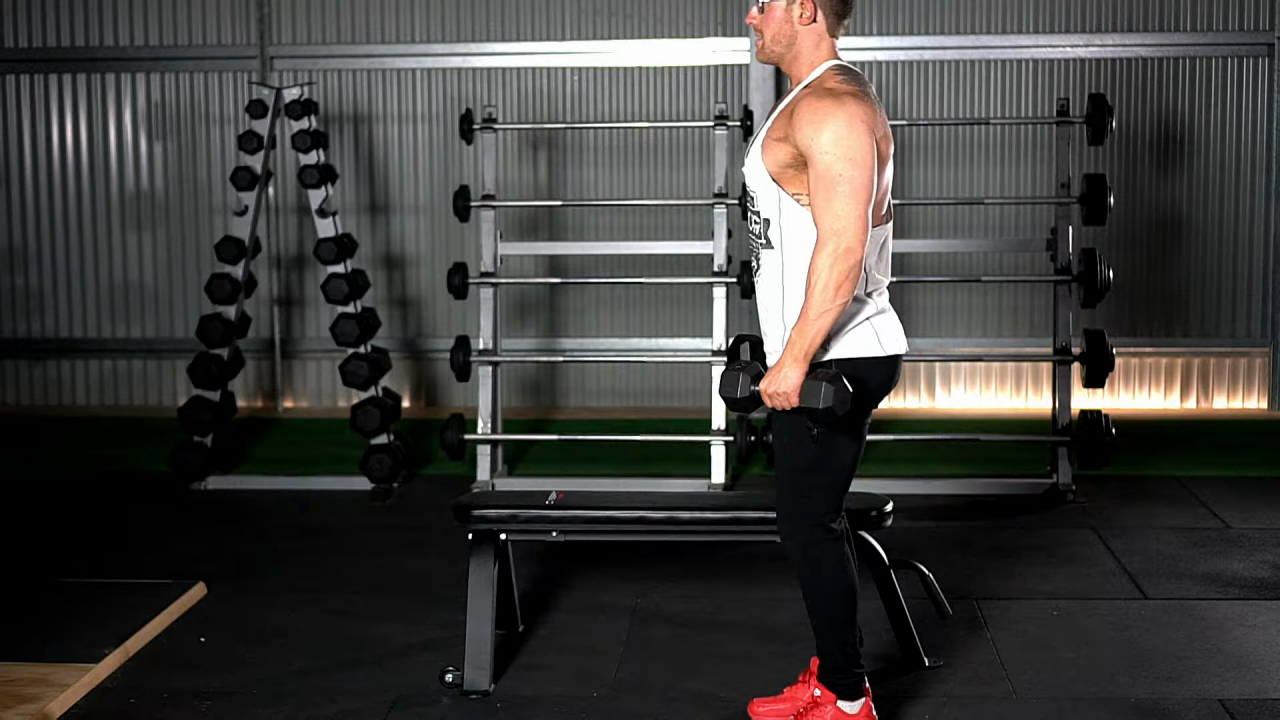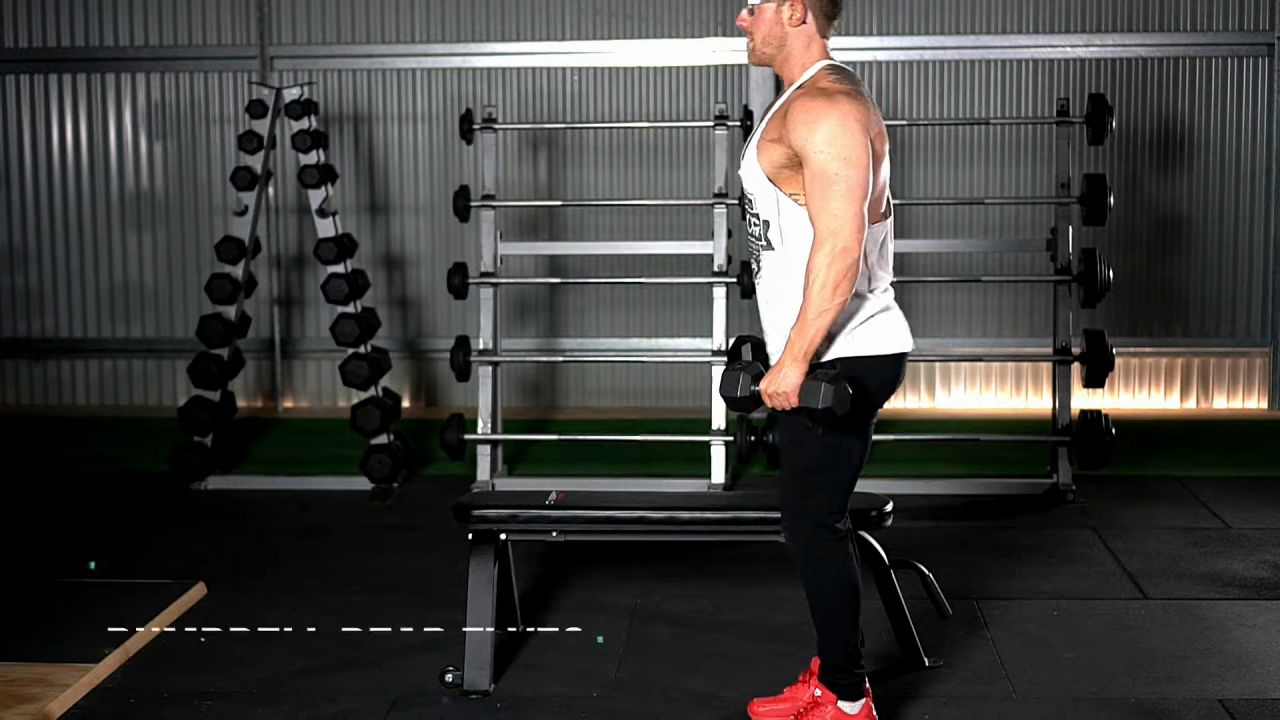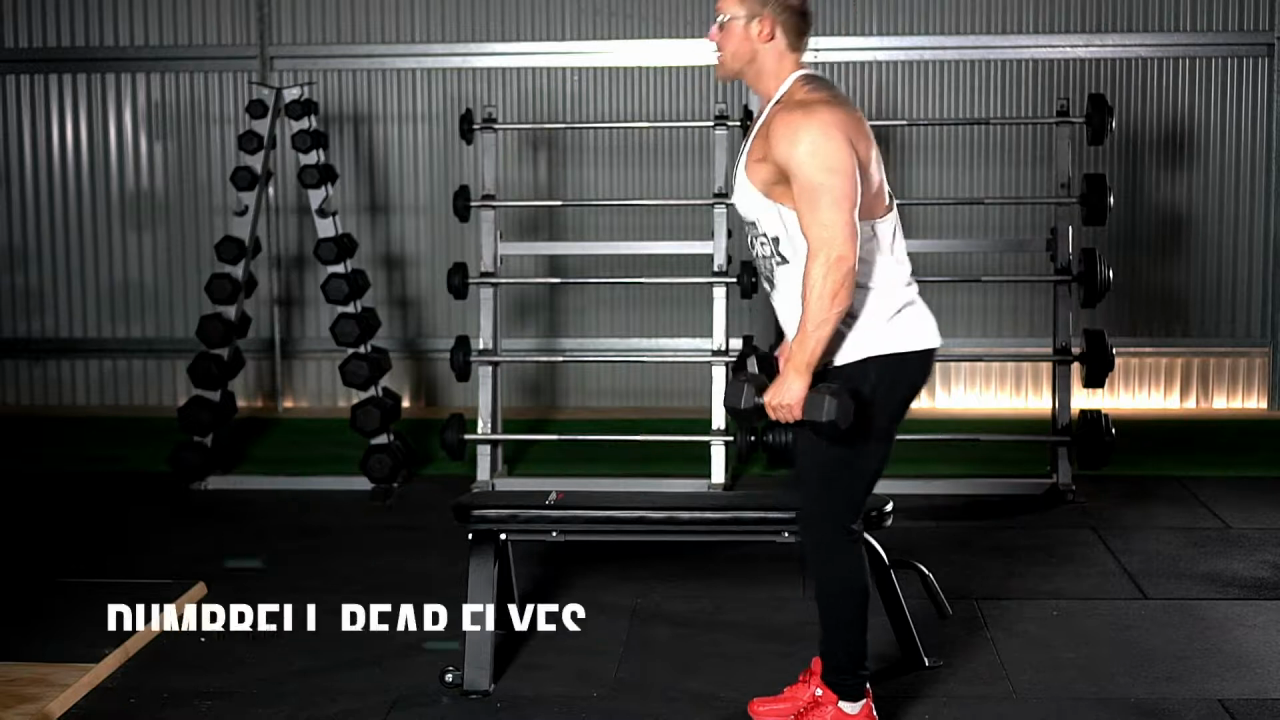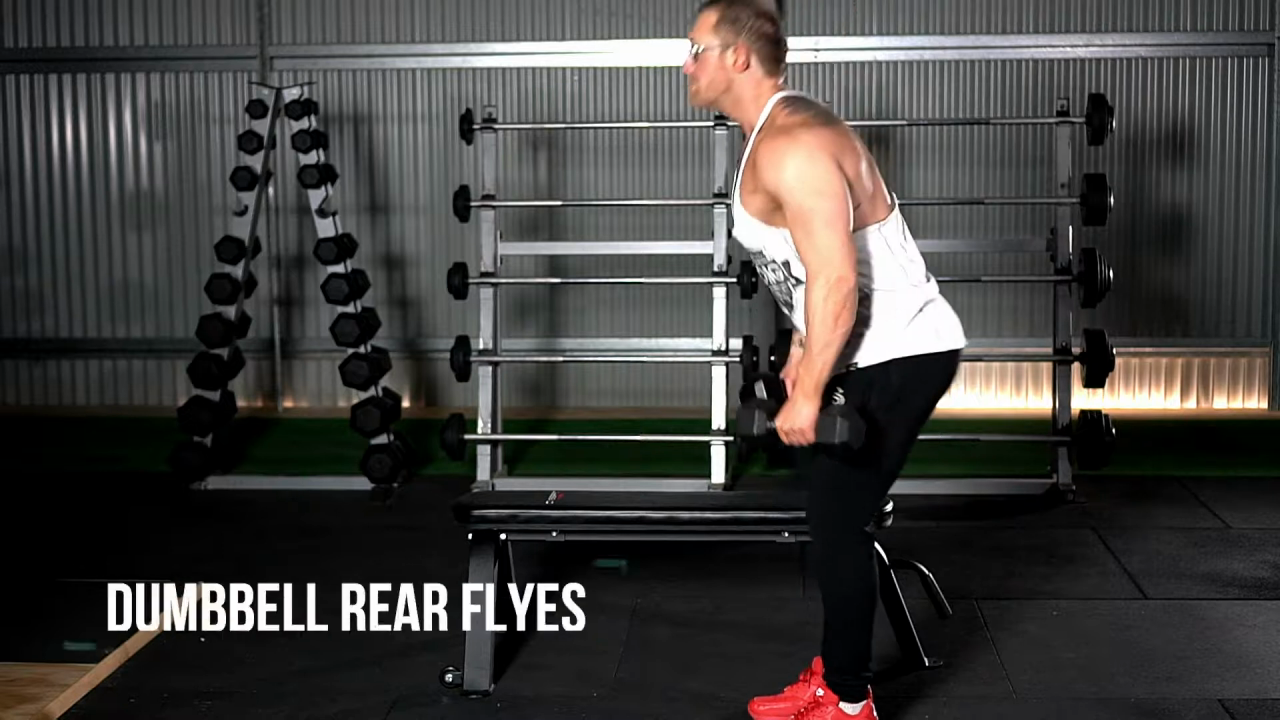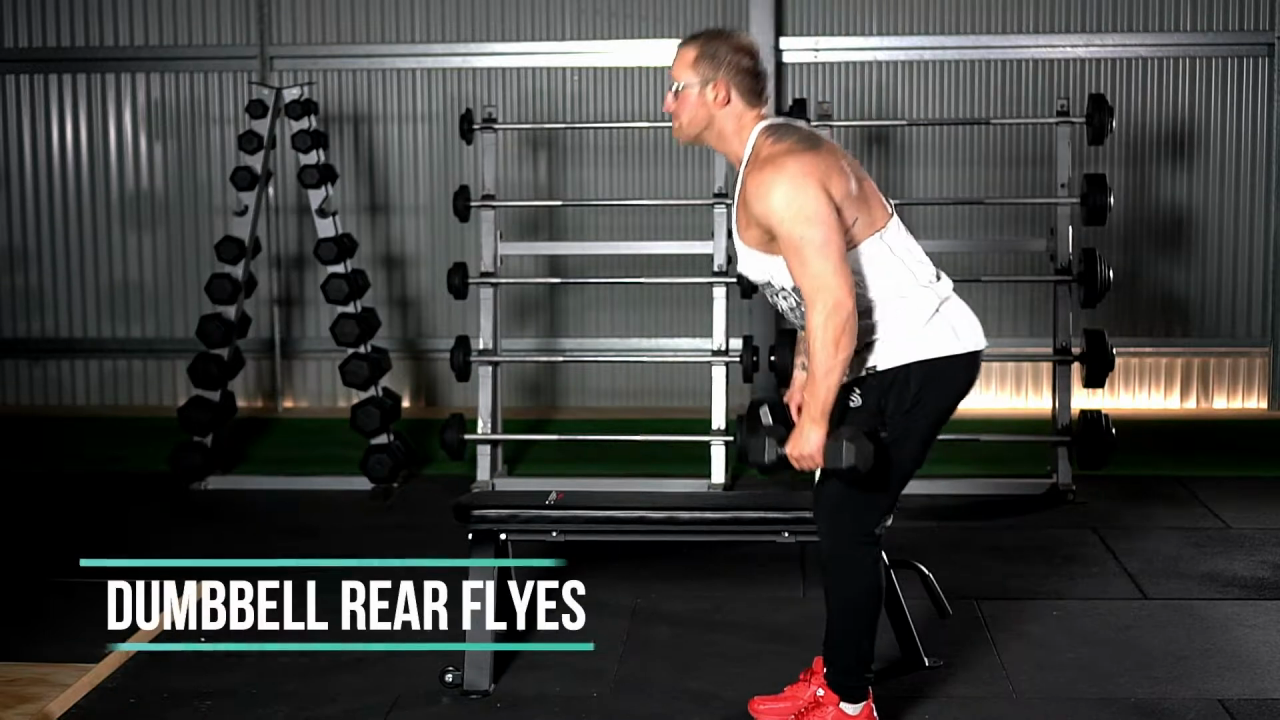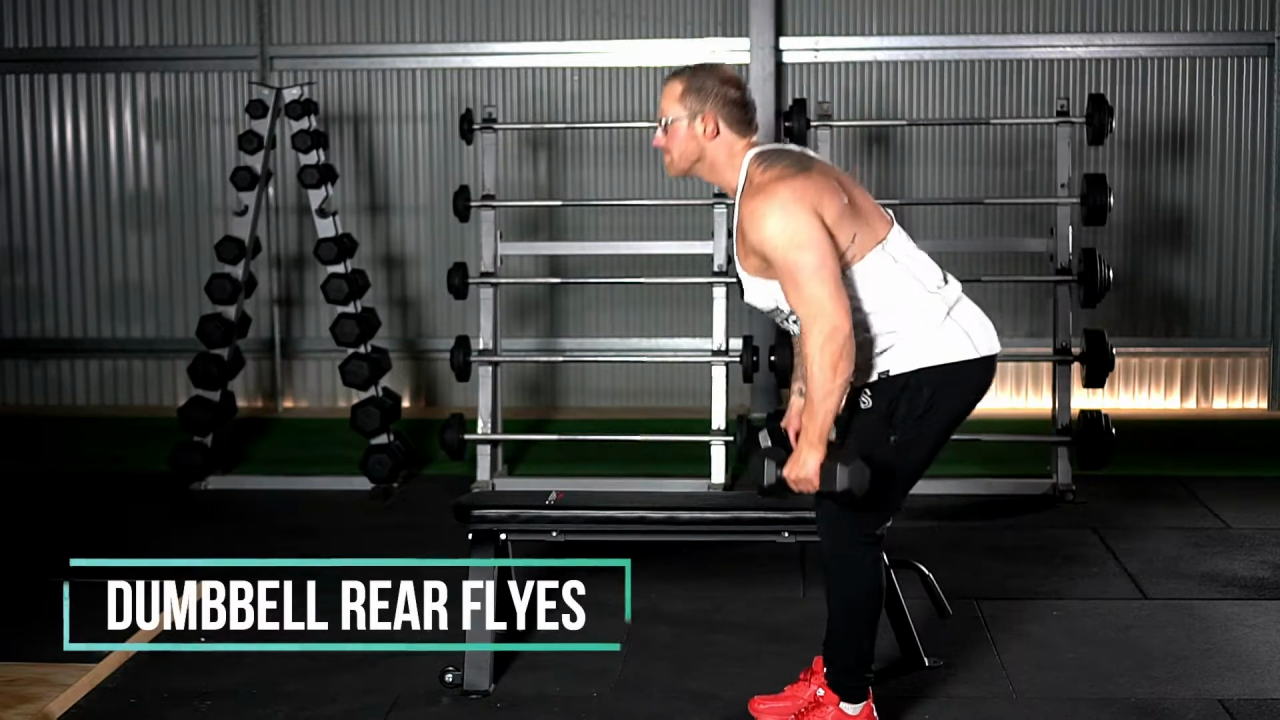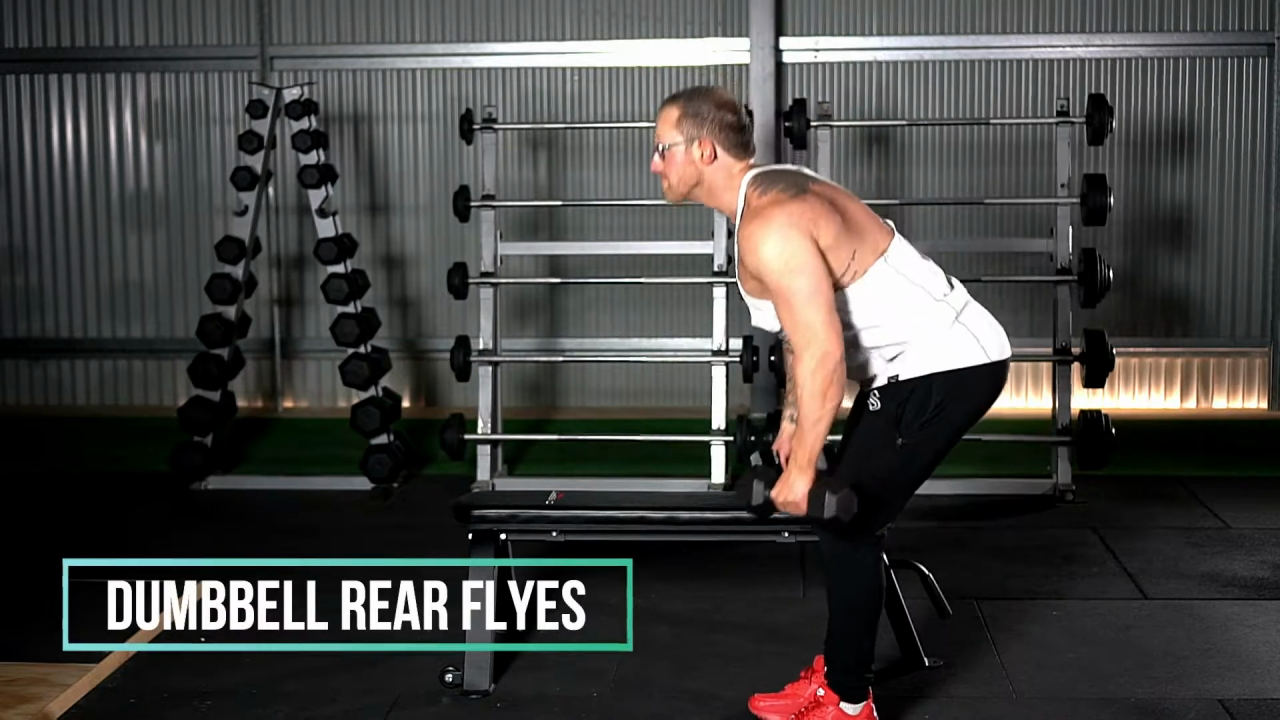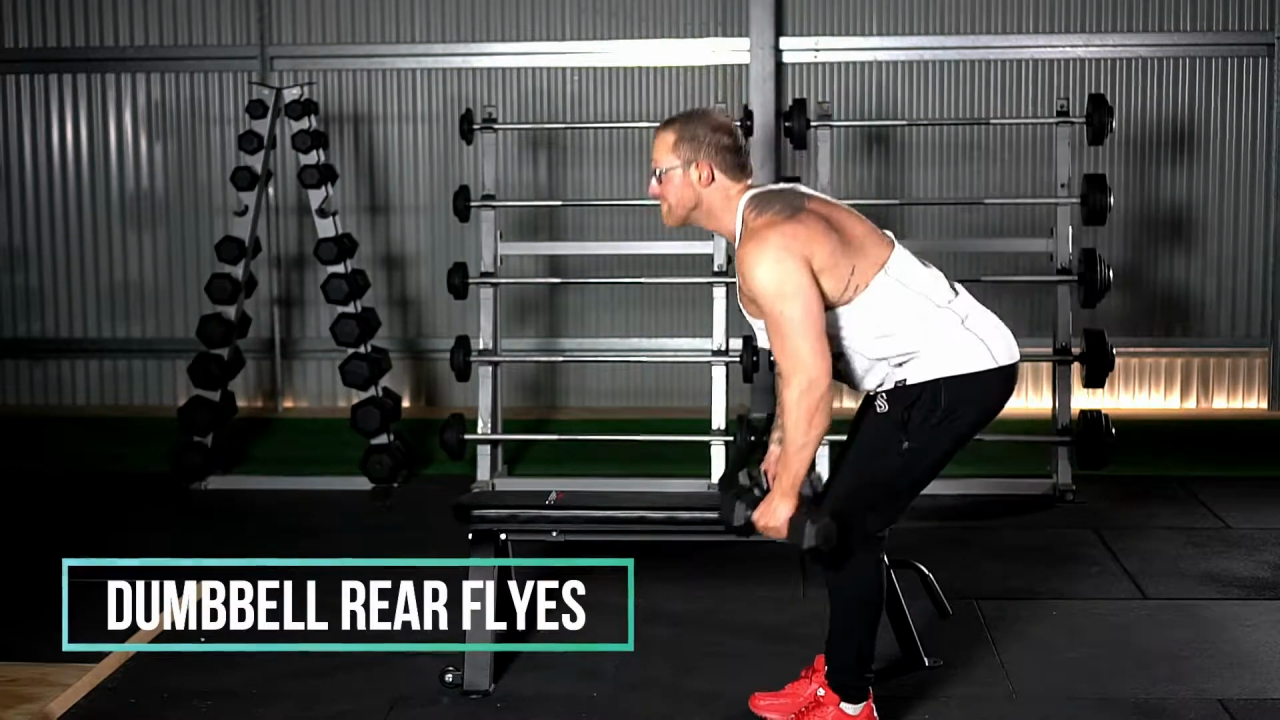
dt=0.2s
person 1, frame 1
left shoulder: (831, 108)
right shoulder: (818, 101)
left elbow: (843, 249)
left wrist: (794, 360)
left hip: (833, 359)
right hip: (824, 355)
left knee: (808, 525)
right knee: (811, 521)
person 1, frame 2
left shoulder: (824, 108)
right shoulder: (812, 101)
left elbow: (842, 248)
left wrist: (793, 360)
right wrist: (793, 351)
left hip: (843, 356)
right hip: (835, 350)
left knee: (812, 523)
right knee: (816, 518)
person 1, frame 3
left shoulder: (803, 119)
right shoulder: (792, 112)
left elbow: (836, 256)
left wrist: (797, 372)
right wrist: (797, 344)
left hip: (873, 354)
right hip: (864, 349)
left knee: (826, 523)
right knee: (825, 518)
person 1, frame 4
left shoulder: (789, 144)
right shoulder: (783, 131)
left elbow: (835, 278)
left wrist: (807, 395)
right wrist: (801, 354)
left hip: (900, 354)
right hip: (891, 348)
left knee: (839, 522)
right knee: (834, 516)
person 1, frame 5
left shoulder: (777, 174)
right shoulder: (776, 153)
left elbow: (835, 304)
left wrist: (814, 421)
right wrist: (803, 375)
left hip: (921, 356)
right hip: (911, 348)
left knee: (847, 521)
right knee: (841, 514)
person 1, frame 6
left shoulder: (770, 201)
right shoulder: (771, 177)
left elbow: (831, 329)
right elbow: (814, 309)
left wrist: (814, 443)
right wrist: (801, 399)
left hip: (936, 361)
right hip: (926, 352)
left knee: (848, 520)
right knee: (843, 514)
person 1, frame 7
left shoulder: (769, 225)
right shoulder: (772, 197)
left elbow: (822, 355)
right elbow: (809, 334)
left wrist: (802, 468)
right wrist: (792, 422)
left hip: (947, 367)
right hip: (937, 356)
left knee: (848, 520)
right knee: (847, 513)
person 1, frame 8
left shoulder: (766, 247)
right shoulder: (771, 214)
left elbow: (810, 380)
right elbow: (802, 356)
left wrist: (785, 493)
right wrist: (779, 446)
left hip: (955, 372)
right hip: (943, 360)
left knee: (849, 521)
right knee: (847, 511)
